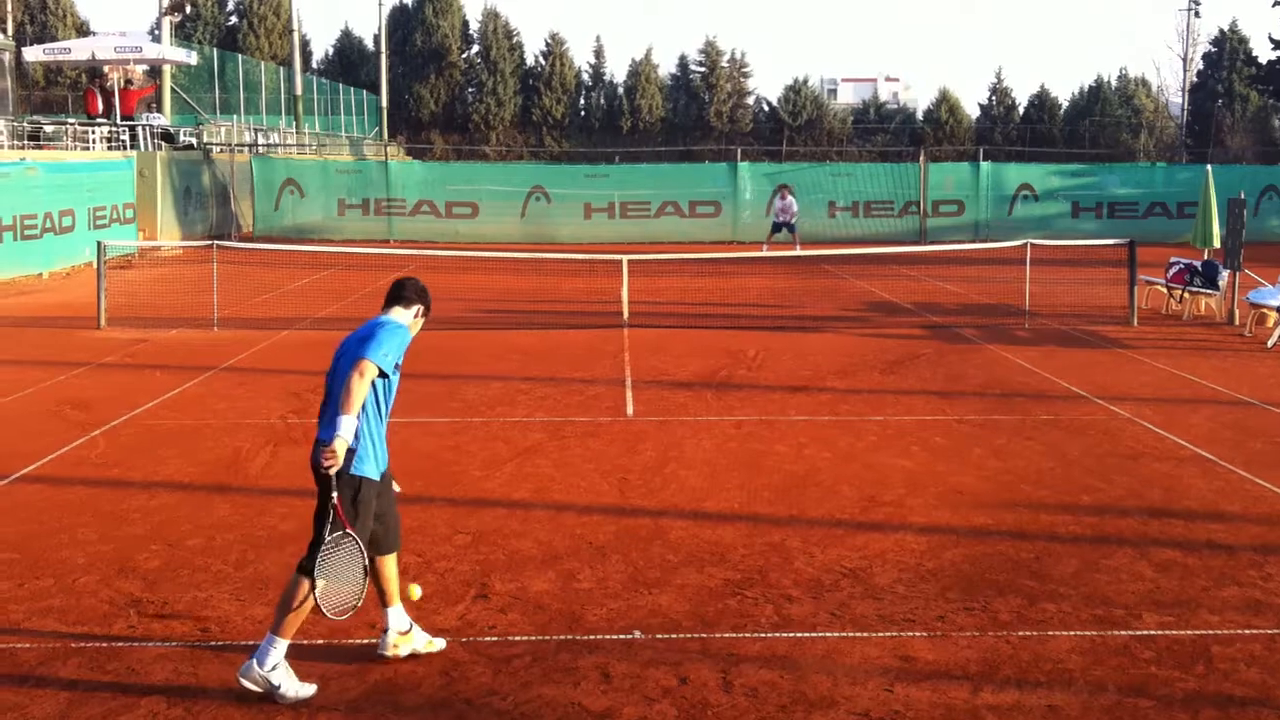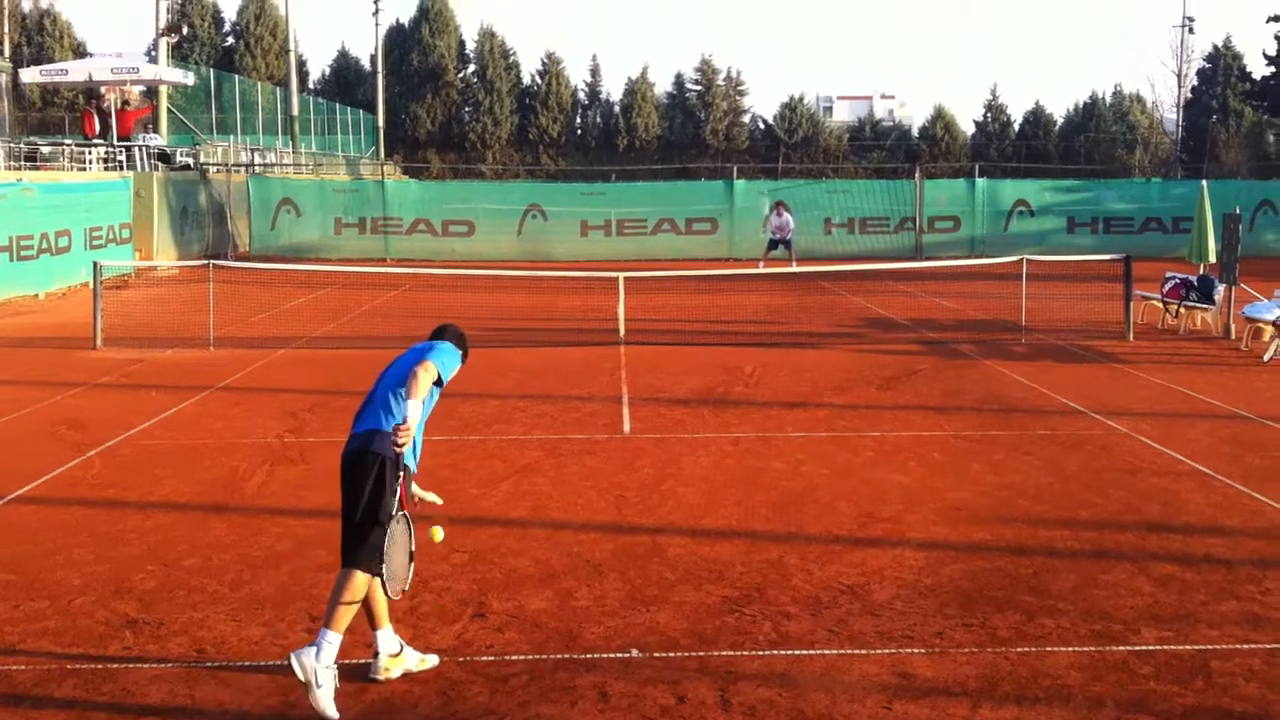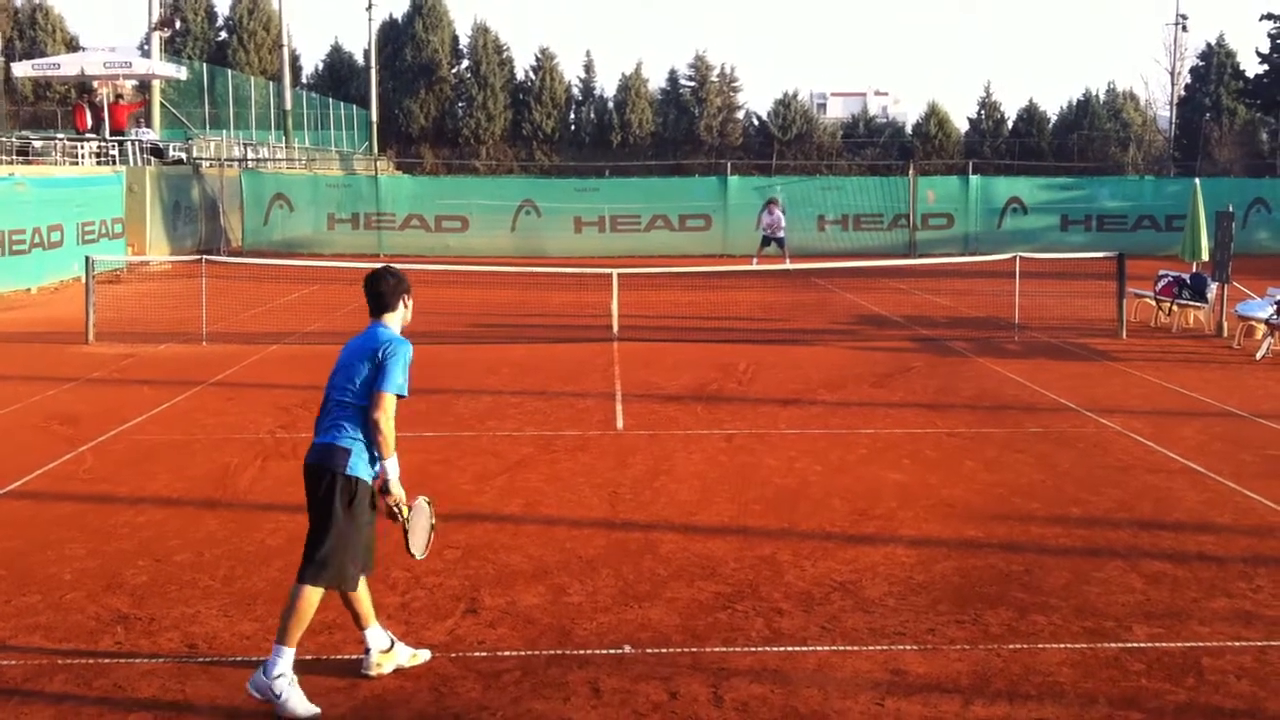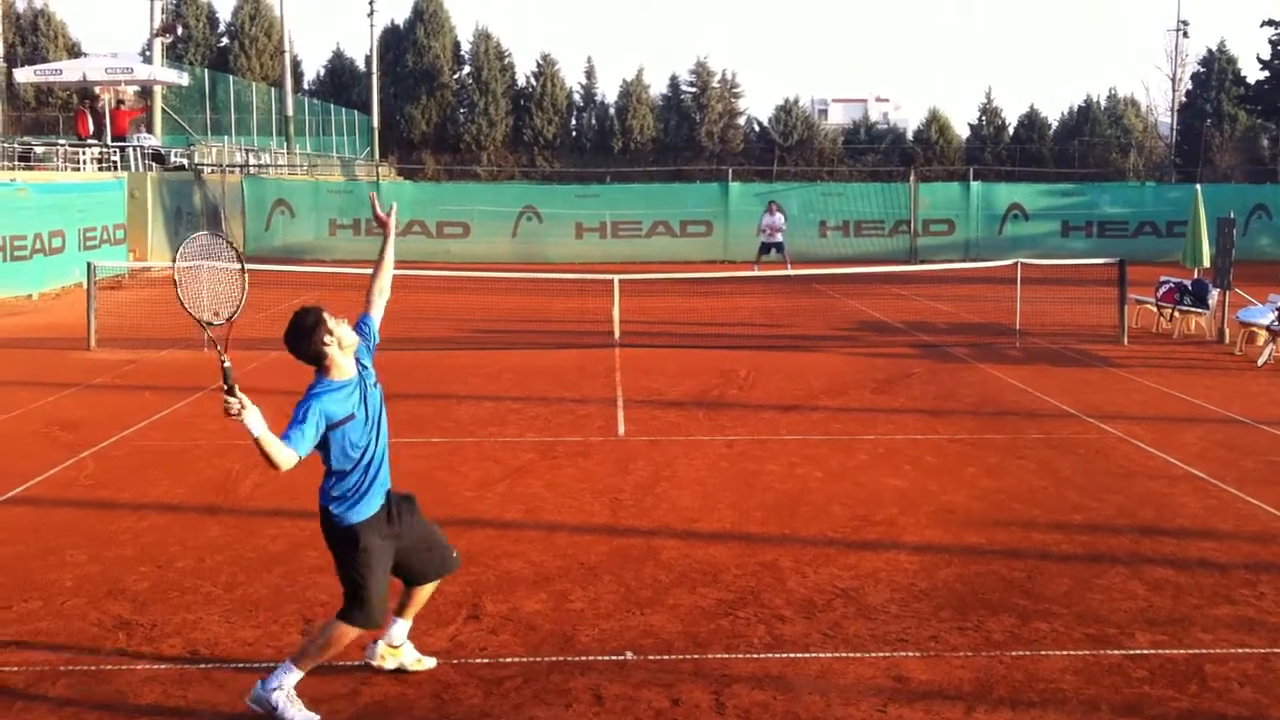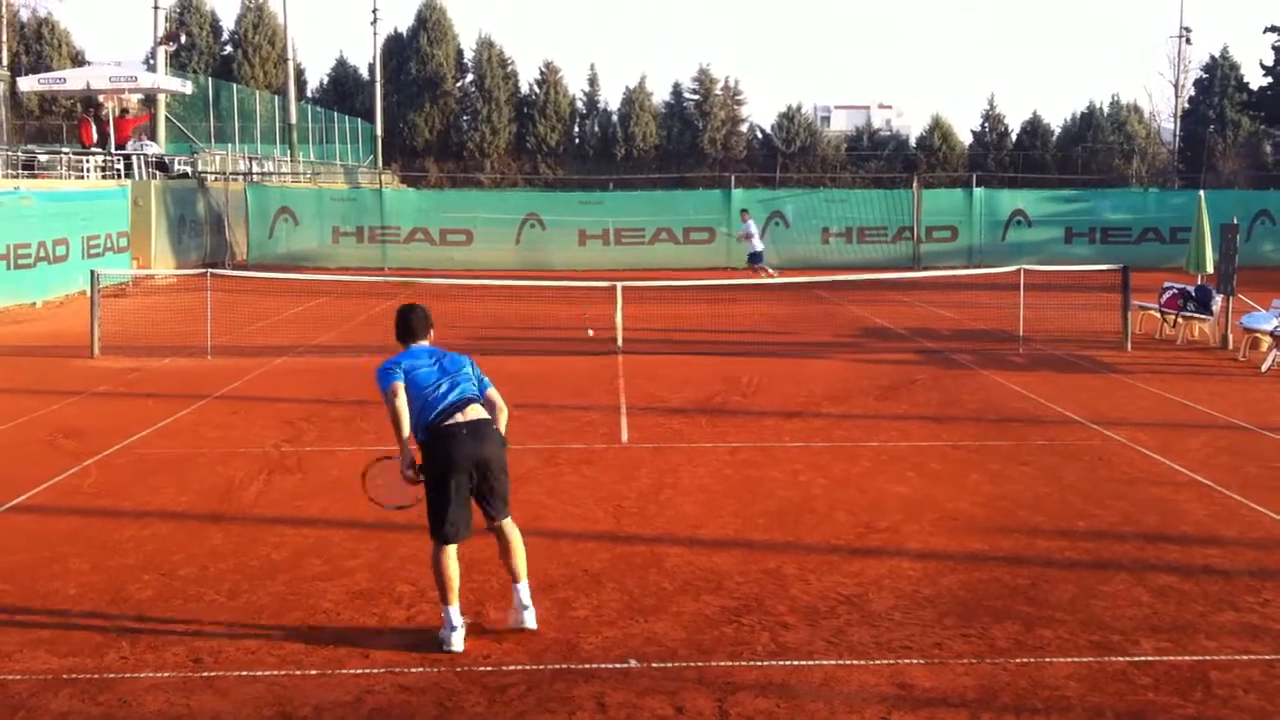
dt=1s
person 1, frame 1
left shoulder: (359, 336)
right shoulder: (393, 331)
right elbow: (360, 375)
right wrist: (343, 437)
left hip: (363, 462)
right hip: (352, 464)
left knee: (384, 539)
left ankle: (399, 632)
right ankle: (266, 663)
person 1, frame 2
left shoulder: (407, 358)
right shoulder: (446, 351)
right elbow: (422, 373)
left wrist: (413, 488)
right wrist: (413, 414)
left hip: (359, 450)
right hip: (384, 452)
left knee: (369, 556)
right knee: (366, 558)
left ankle: (389, 652)
right ankle: (320, 656)
person 1, frame 3
left shoulder: (357, 345)
right shoulder: (396, 346)
right elbow: (381, 416)
left wrist: (381, 474)
right wrist: (392, 474)
left hip: (326, 460)
right hip: (346, 465)
left knee: (349, 564)
right knee: (322, 569)
left ankle: (380, 649)
right ankle: (275, 672)
person 1, frame 4
left shoulder: (361, 356)
right shoulder: (319, 402)
left elbow: (378, 295)
right elbow: (284, 459)
left wrist: (388, 236)
right wrist: (254, 421)
left hip: (384, 504)
right hip: (353, 519)
left knee: (436, 563)
right knee: (362, 613)
left ankle: (392, 645)
person 1, frame 5
left shoulder: (393, 365)
right shoulder: (462, 360)
left elbow: (397, 399)
right elbow: (500, 407)
left wrist: (406, 452)
right wrist: (495, 445)
left hip: (444, 442)
right hip: (485, 433)
left knee: (445, 541)
right knee: (501, 519)
left ankle: (452, 625)
right ankle: (524, 604)
